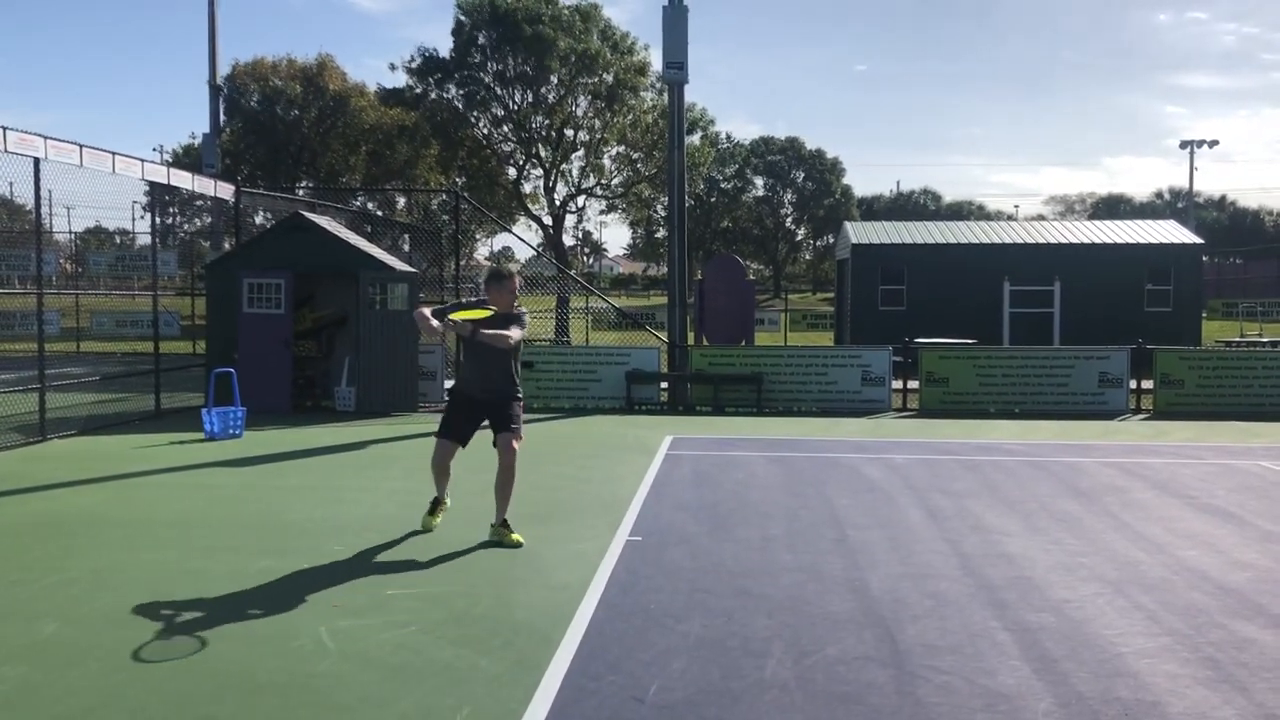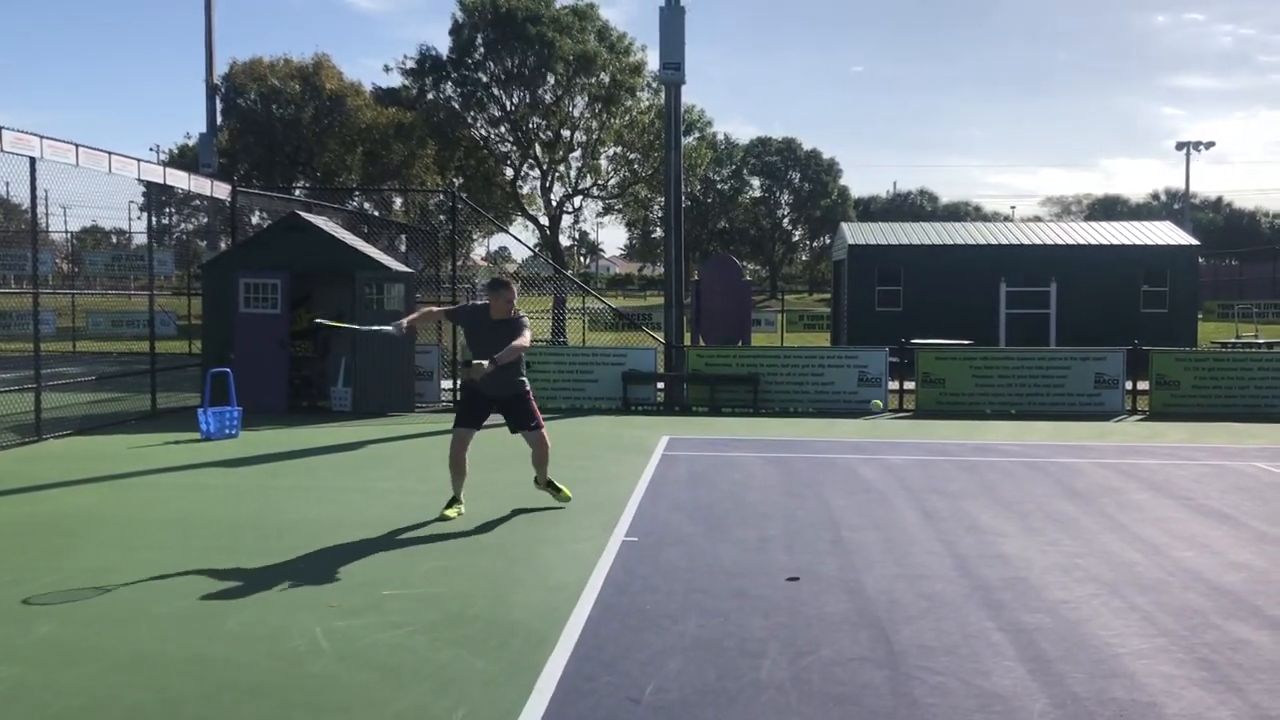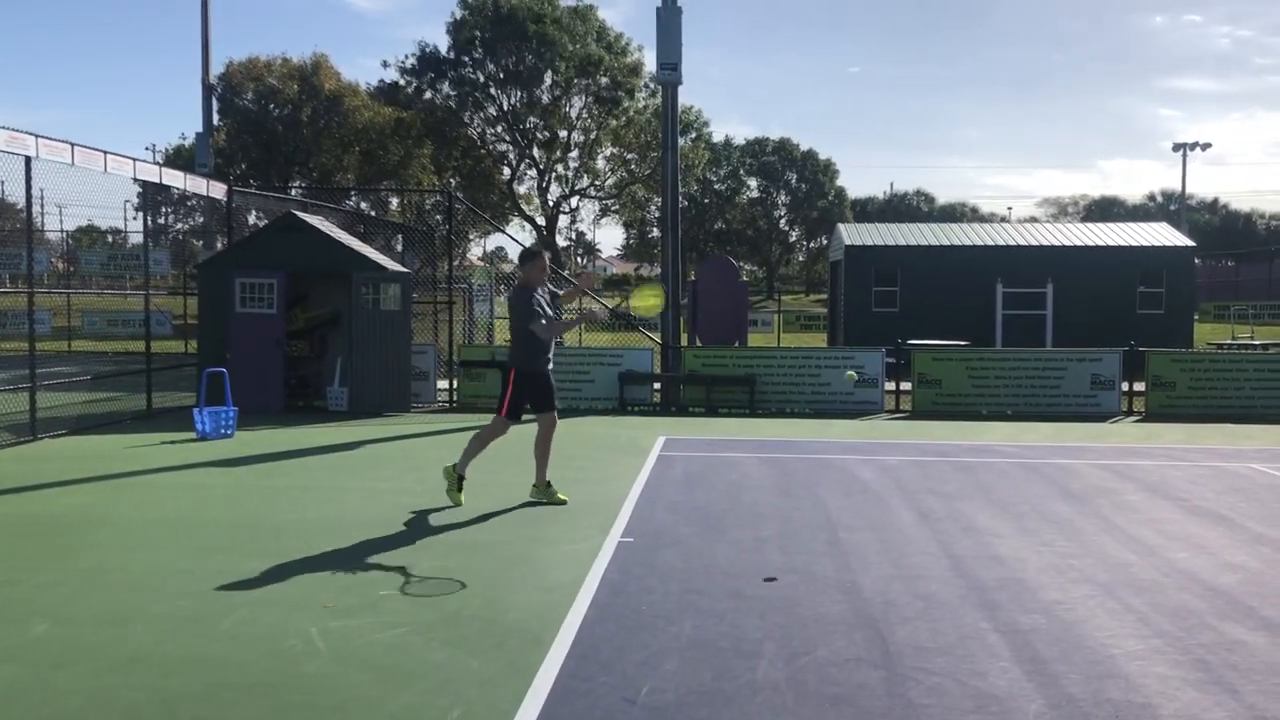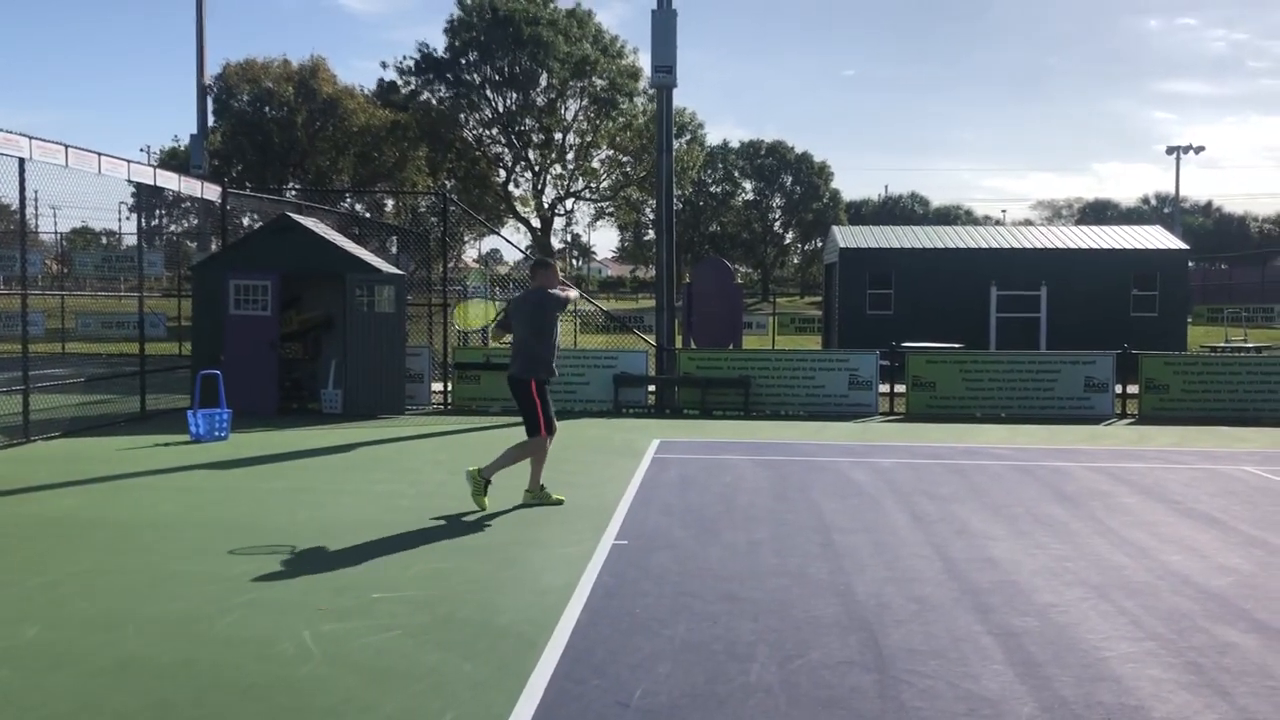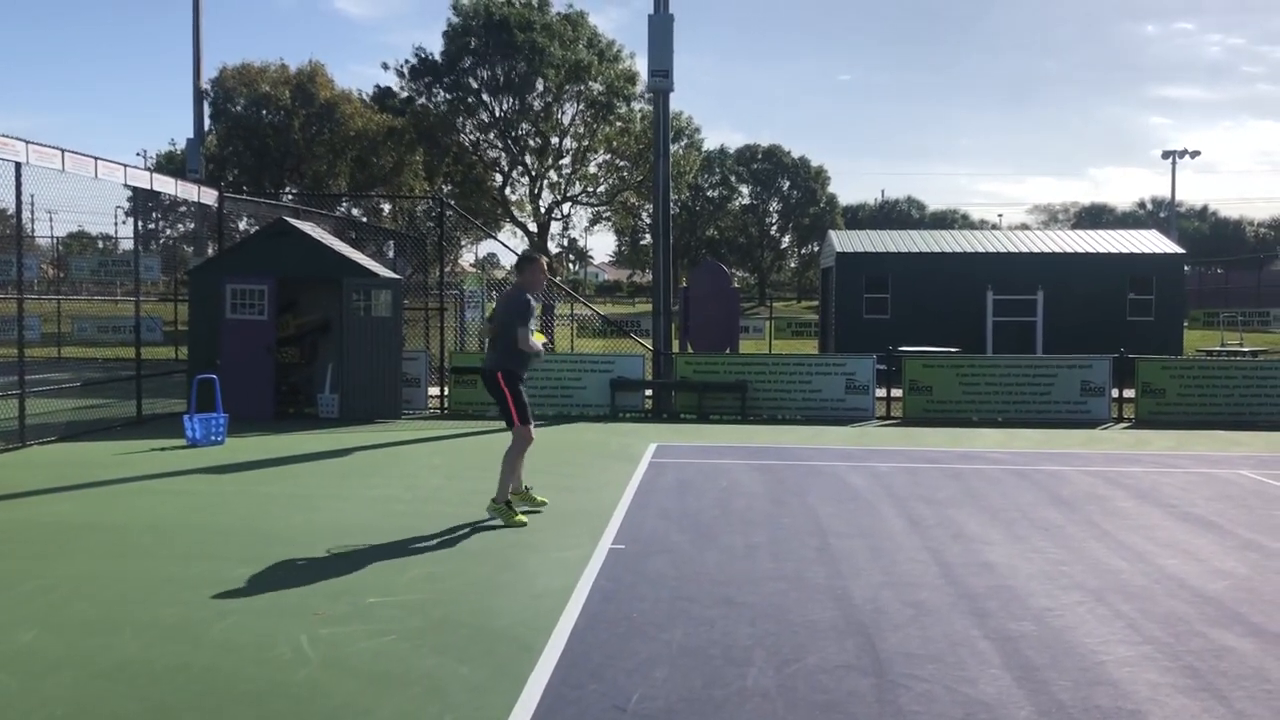
dt=0.4s
person 1, frame 1
left shoulder: (518, 316)
right shoulder: (467, 308)
left elbow: (509, 339)
right elbow: (421, 312)
left wrist: (470, 332)
right wrist: (430, 324)
left hip: (505, 396)
right hip: (466, 393)
left knee: (509, 452)
right knee: (441, 456)
left ankle: (499, 524)
right ankle: (441, 499)
person 1, frame 2
left shoulder: (519, 321)
right shoulder: (472, 312)
left elbow: (522, 344)
right elbow: (434, 312)
left wrist: (491, 363)
right wrist: (408, 320)
left hip: (514, 390)
right hip: (477, 389)
left knee: (541, 443)
right knee: (458, 443)
left ankle: (543, 480)
right ankle: (457, 498)
person 1, frame 3
left shoulder: (542, 287)
right shoulder: (523, 296)
left elbow: (561, 299)
right elbow: (546, 331)
left wrist: (581, 284)
right wrist: (582, 318)
left hip: (542, 368)
right hip: (520, 369)
left knee: (548, 424)
right knee: (499, 426)
left ankle: (540, 486)
right ankle: (457, 471)
person 1, frame 4
left shoulder: (516, 302)
right shoulder: (547, 298)
left elbow: (497, 334)
right elbow: (573, 293)
right wrist: (559, 288)
left hip: (524, 376)
right hip: (530, 380)
left knee: (547, 432)
right knee: (538, 441)
left ankle: (534, 490)
right ankle: (483, 474)
person 1, frame 5
left shoulder: (508, 297)
right shoulder: (523, 300)
left elbow: (488, 329)
right elbow: (524, 343)
right wrist: (538, 348)
left hip: (501, 372)
right hip: (502, 373)
left knee: (522, 435)
right knee: (523, 437)
left ankle: (518, 491)
right ankle: (499, 502)
